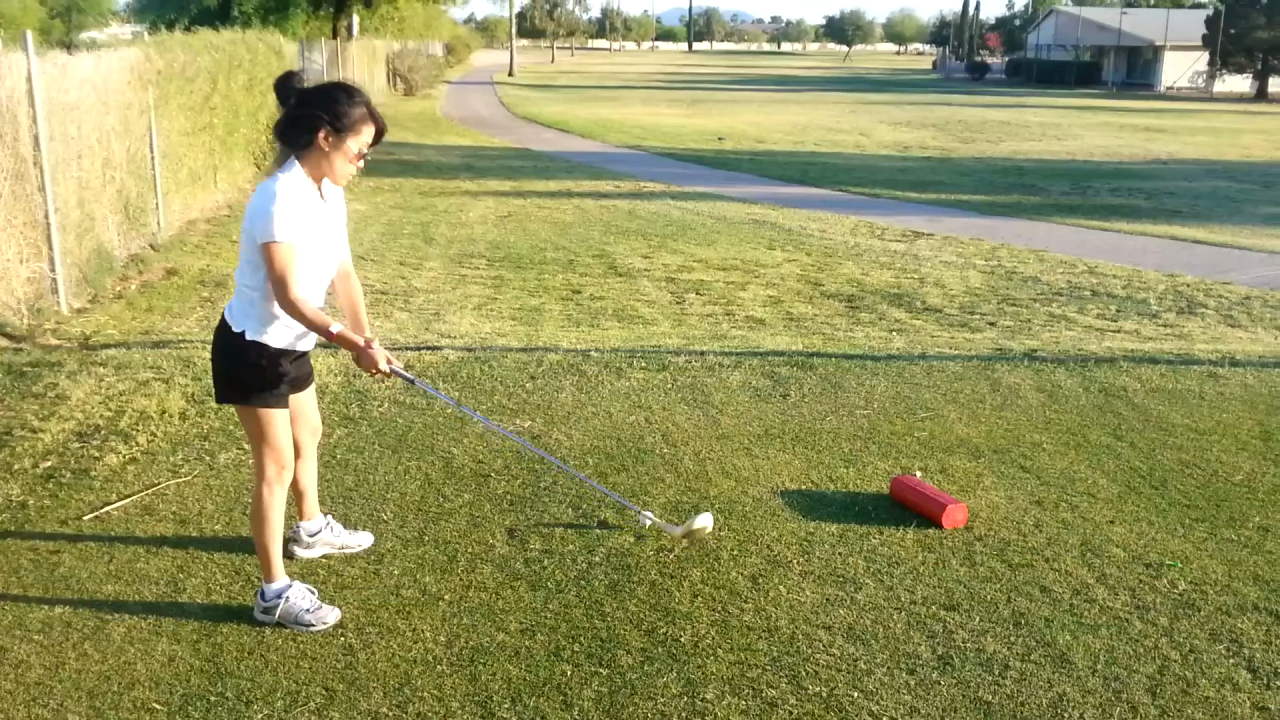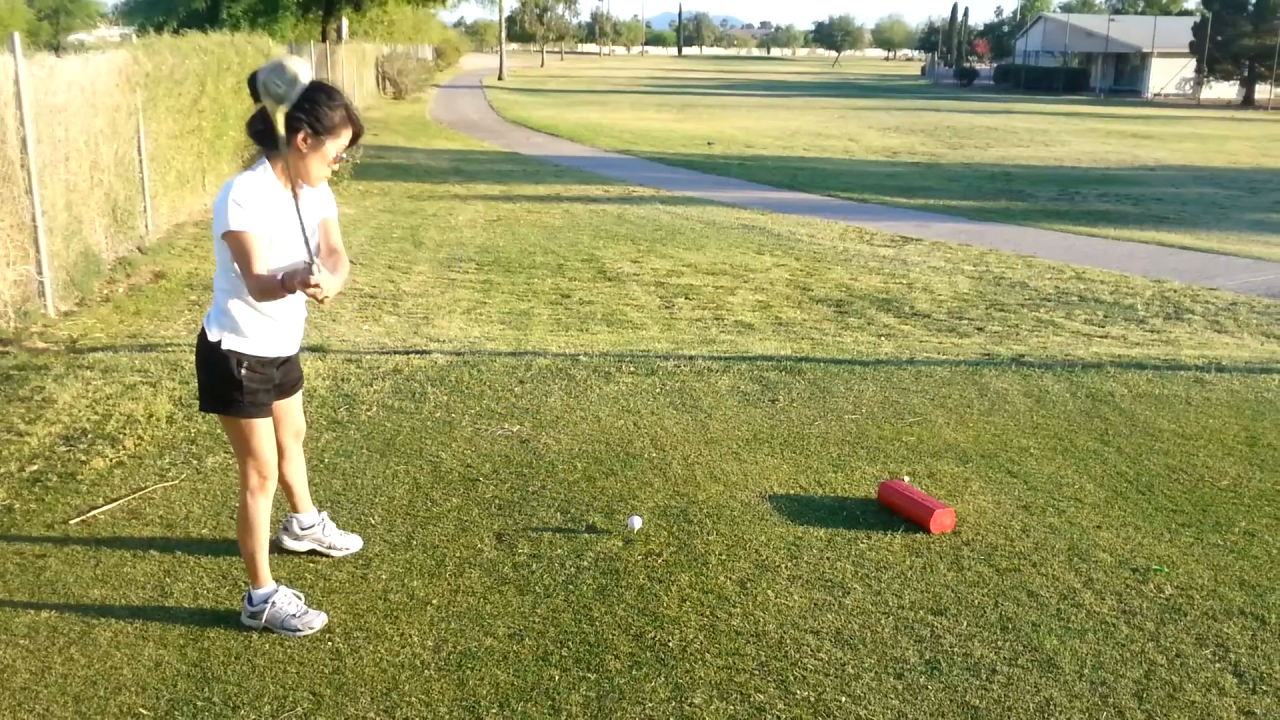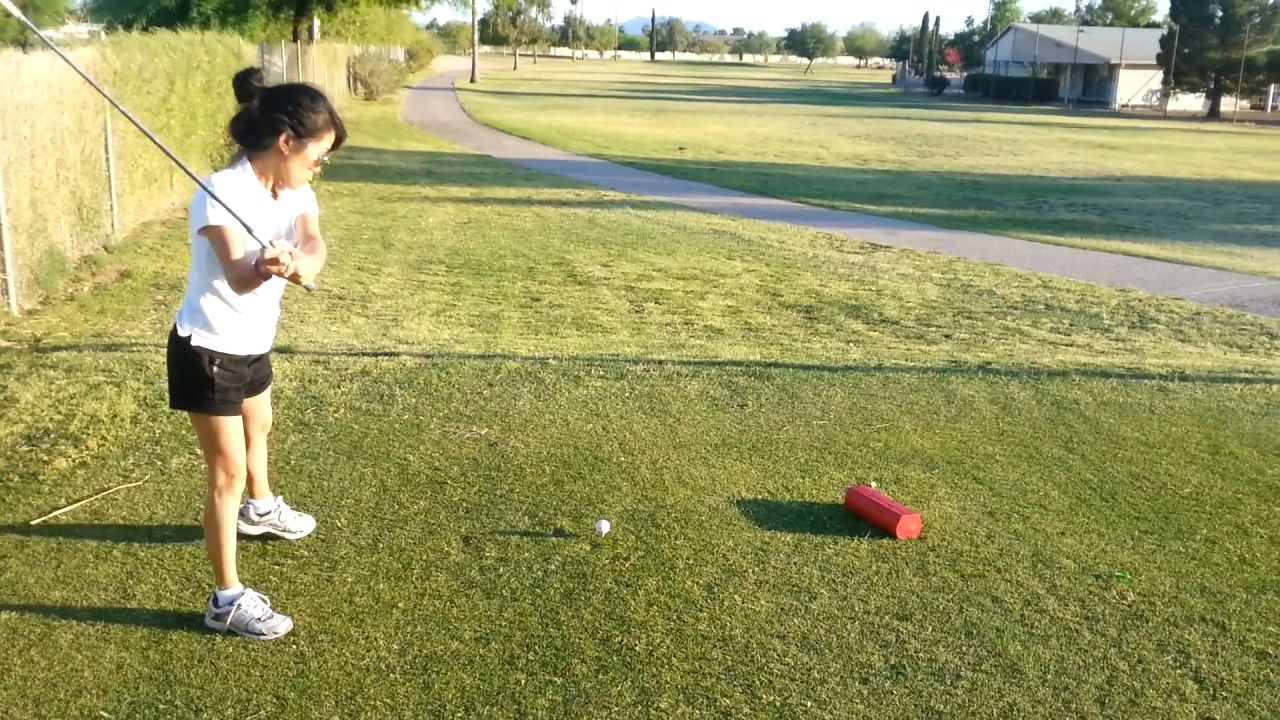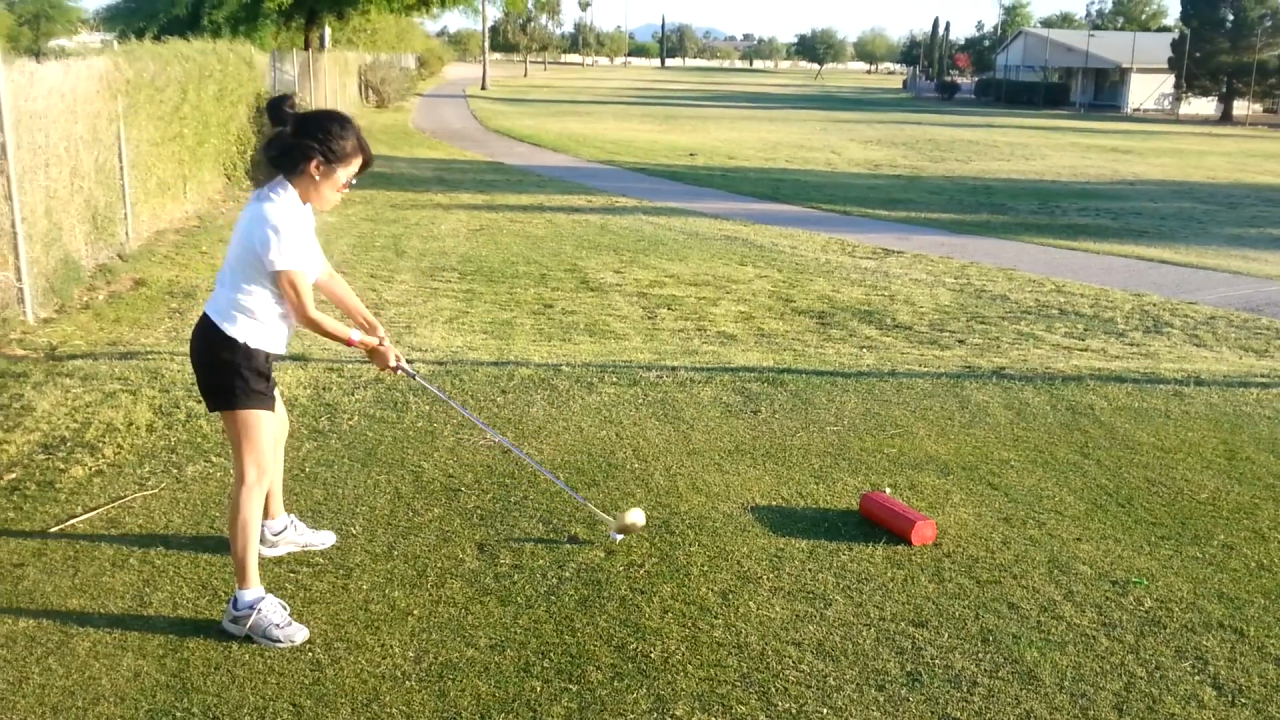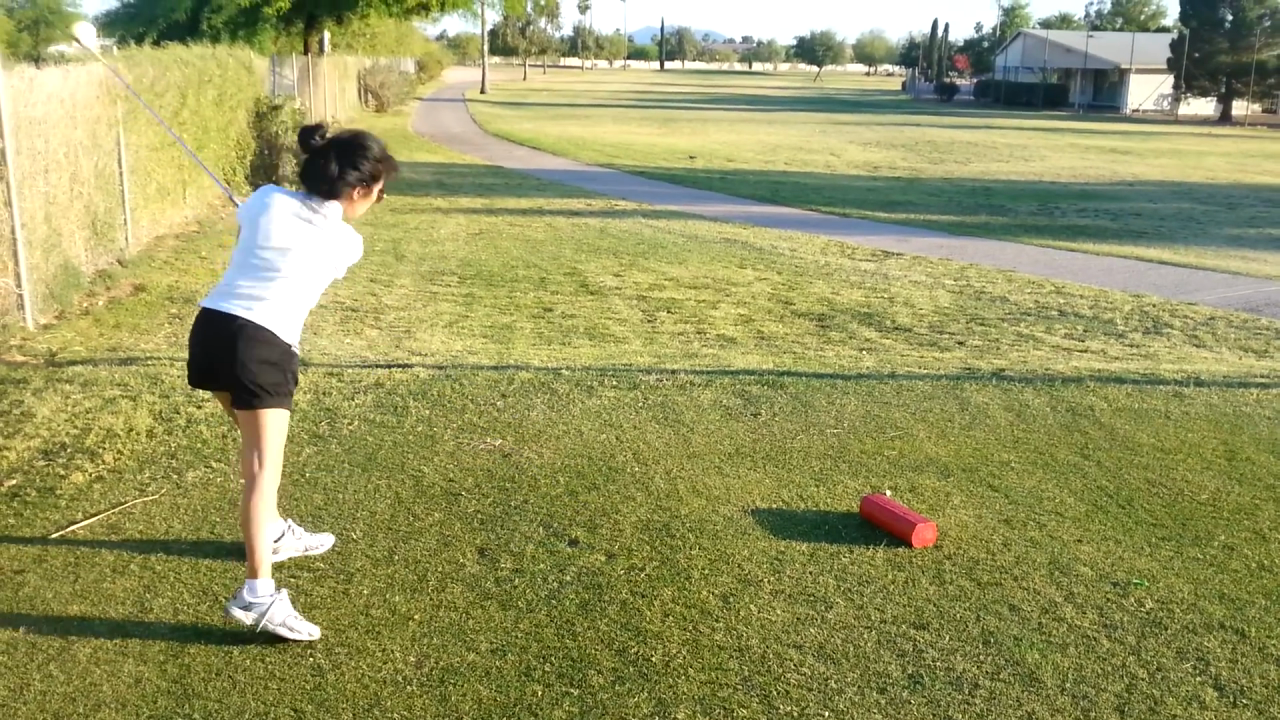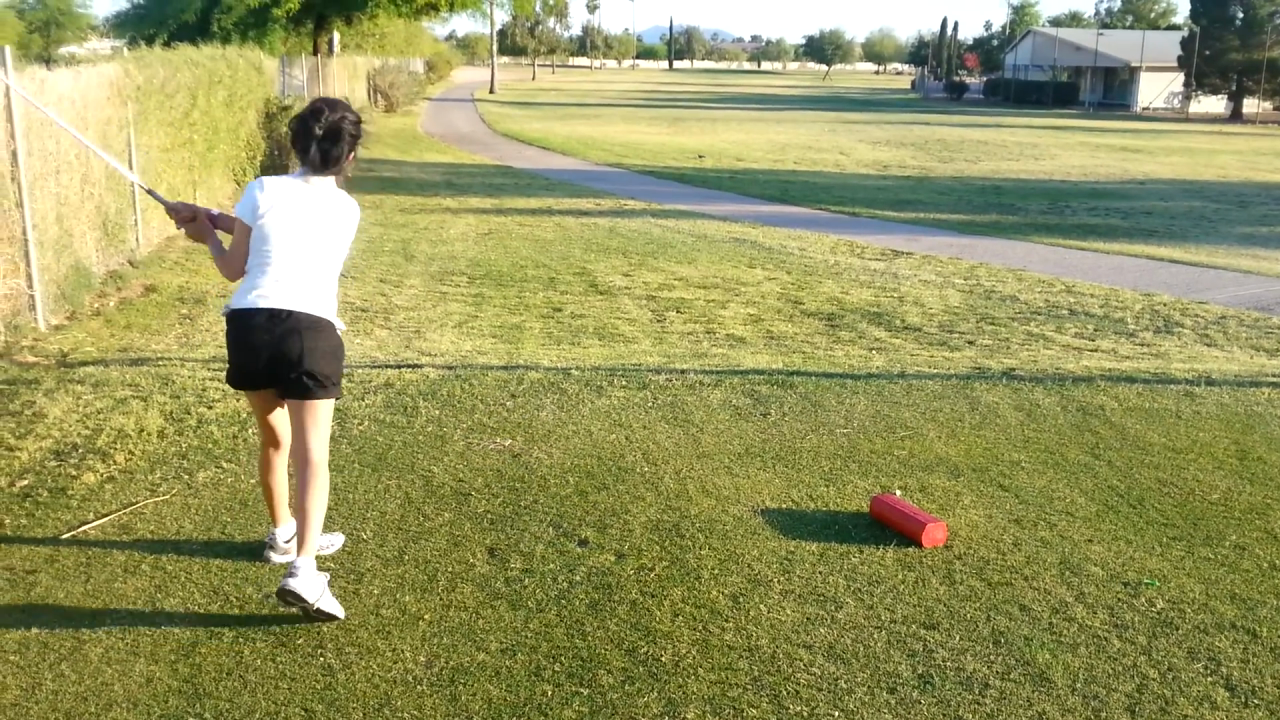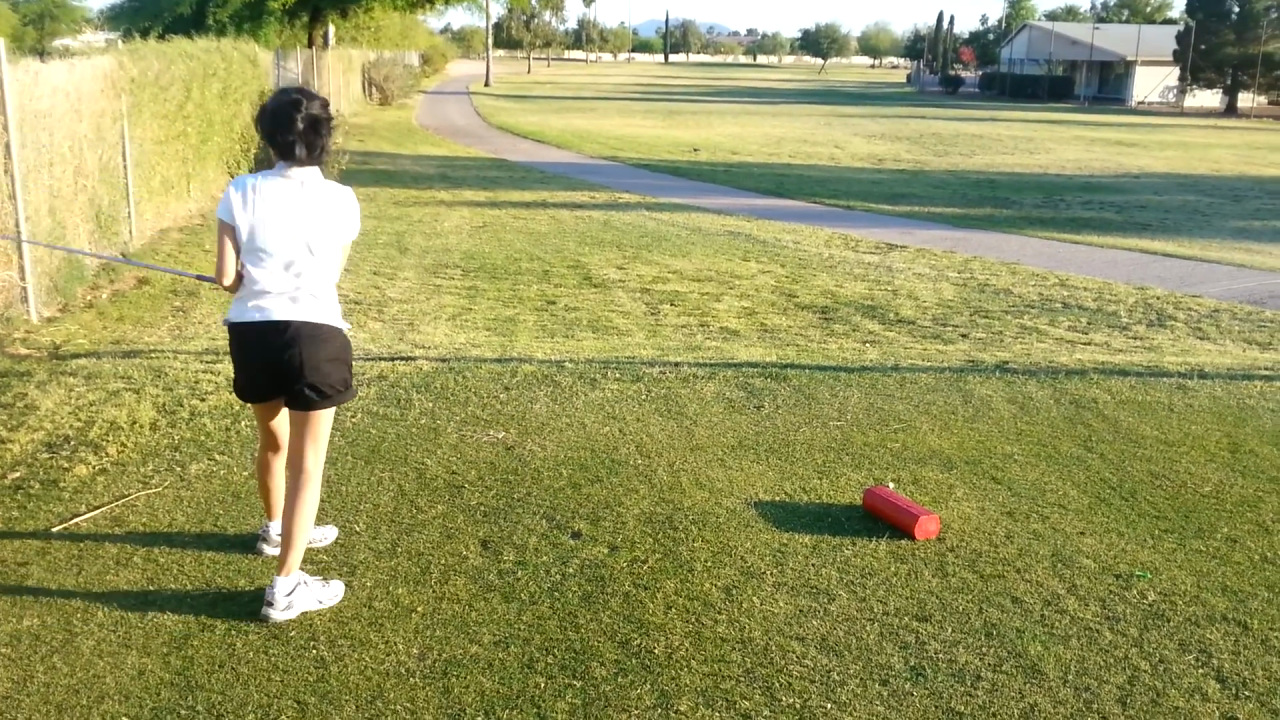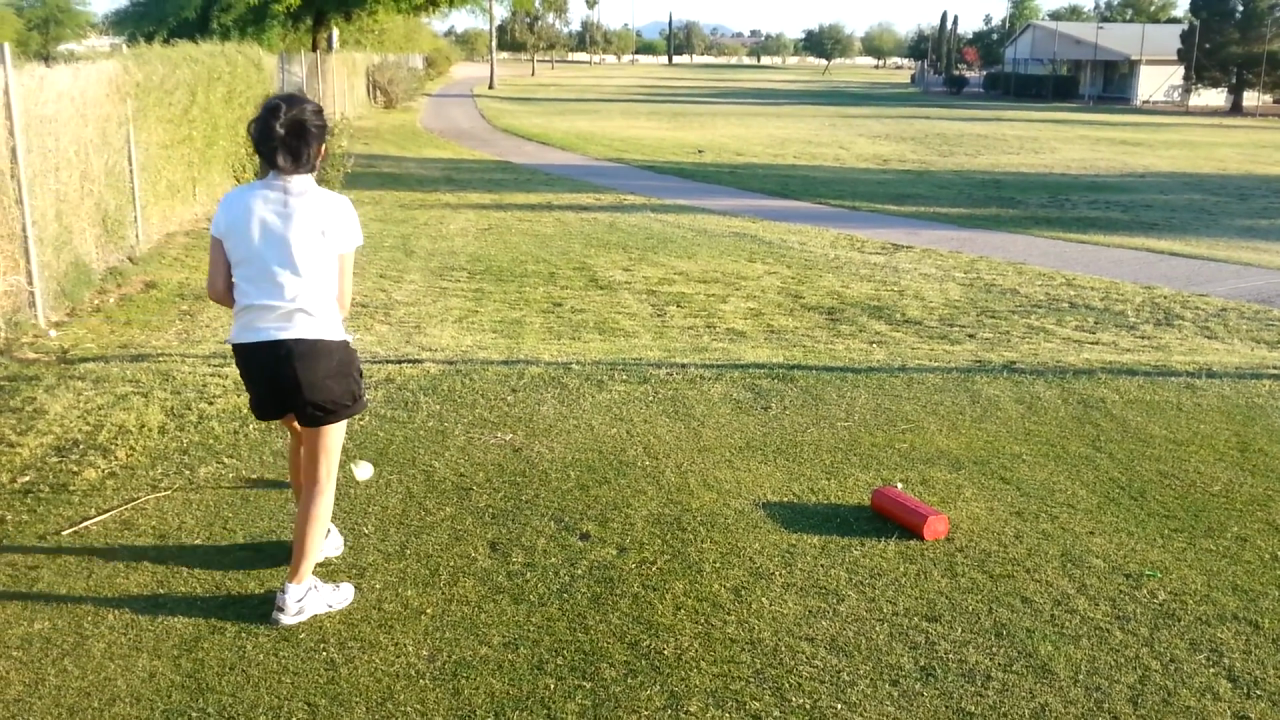
dt=0.3s
person 1, frame 1
left shoulder: (329, 194)
right shoulder: (280, 199)
left elbow: (343, 273)
right elbow: (289, 298)
left wrist: (364, 331)
right wrist: (352, 342)
left hip: (289, 346)
right hip: (253, 347)
left knee: (307, 437)
right knee: (276, 465)
left ankle: (311, 528)
right ankle: (275, 592)
person 1, frame 2
left shoulder: (314, 193)
right shoulder: (242, 195)
left elbow: (334, 252)
right elbow: (256, 283)
left wrist: (326, 277)
right wrist: (294, 281)
left hip: (281, 349)
right hip: (237, 353)
left knee: (292, 439)
right knee: (260, 474)
left ankle: (303, 523)
right ankle: (261, 596)
person 1, frame 3
left shoulder: (295, 193)
right shoulder: (221, 192)
left elbow: (313, 243)
right elbow: (236, 275)
left wrist: (304, 263)
right wrist: (268, 268)
left hip: (251, 347)
right hip: (207, 351)
left knee: (259, 426)
right knee: (228, 471)
left ankle: (261, 508)
right ankle: (227, 598)
person 1, frame 4
left shoulder: (292, 203)
right shoulder: (282, 222)
left elbow: (324, 276)
right elbow: (305, 314)
left wrist: (371, 323)
right wrist: (367, 346)
left hip: (242, 344)
right hip: (233, 349)
left knee: (275, 436)
right knee: (255, 469)
left ankle: (275, 527)
right ankle: (248, 602)
person 1, frame 5
left shoulder: (267, 199)
right shoulder: (346, 242)
left hip: (212, 328)
right hip: (263, 342)
left knee: (255, 437)
right knee: (266, 462)
left ankle: (273, 532)
right ankle: (256, 591)
person 1, frame 6
left shoulder: (264, 190)
right shoulder: (347, 210)
left elbow: (235, 268)
left wrist: (206, 232)
right wrist: (211, 218)
left hip: (250, 324)
right hip: (312, 331)
left knee: (276, 437)
right knee: (312, 454)
left ankle: (286, 536)
right ankle: (304, 568)
person 1, frame 7
left shoulder: (239, 191)
right shoulder: (340, 200)
left elbow: (226, 275)
left hip: (251, 336)
right hip: (316, 337)
left knee: (275, 439)
right knee: (308, 462)
left ankle: (278, 529)
right ankle: (286, 586)
person 1, frame 8
left shoulder: (233, 205)
right shoulder: (334, 209)
left elbow: (217, 290)
right elbow: (342, 300)
left hip: (254, 352)
right hip: (318, 350)
left knee: (301, 438)
right knee: (320, 475)
left ankle: (313, 536)
right ankle: (297, 593)
